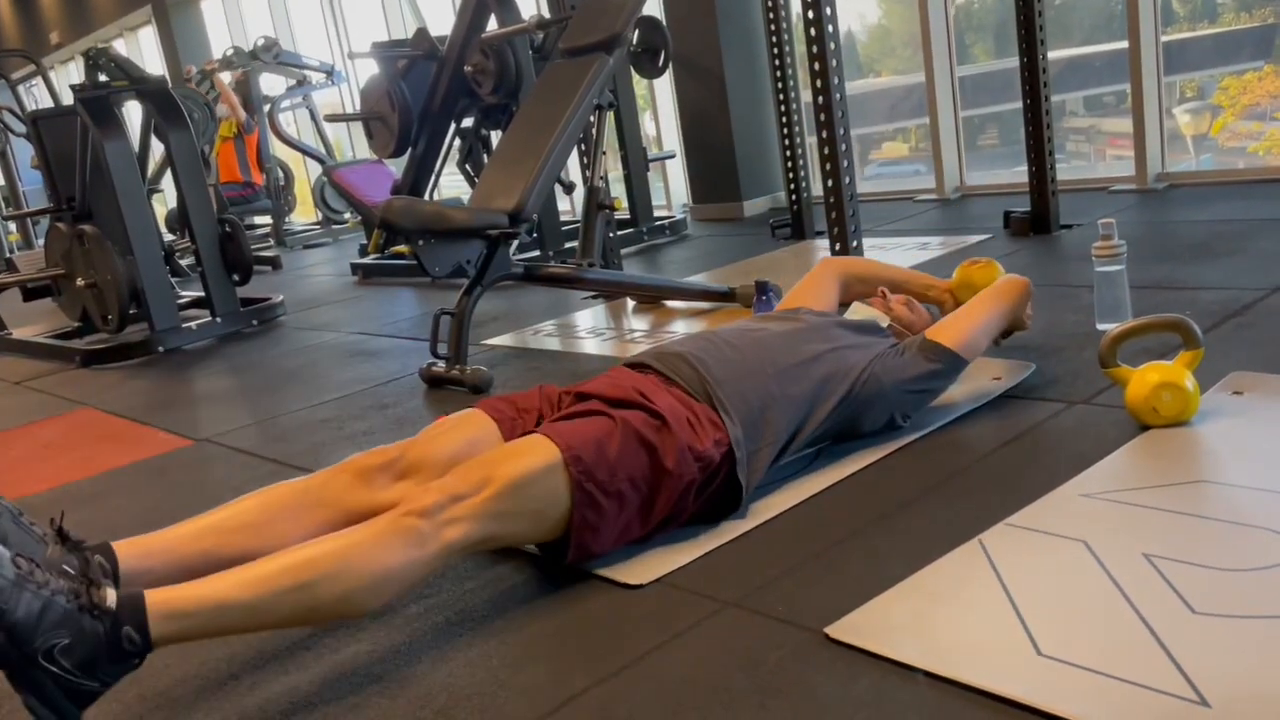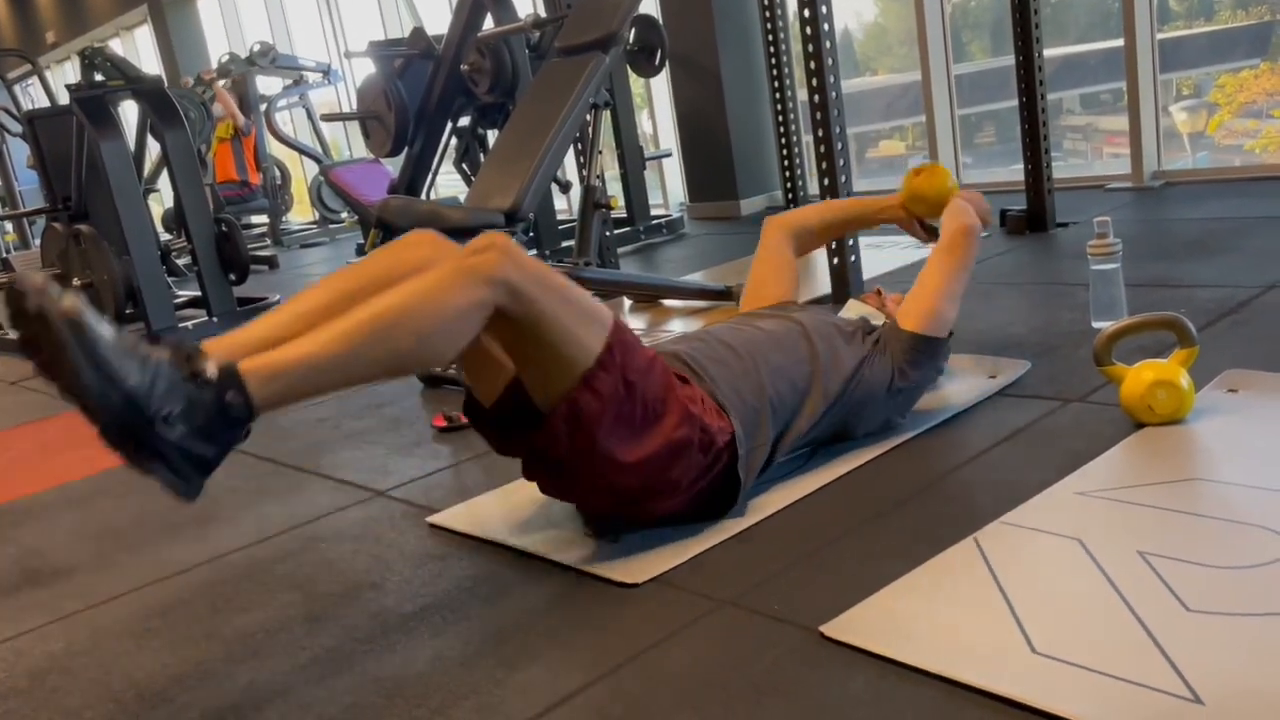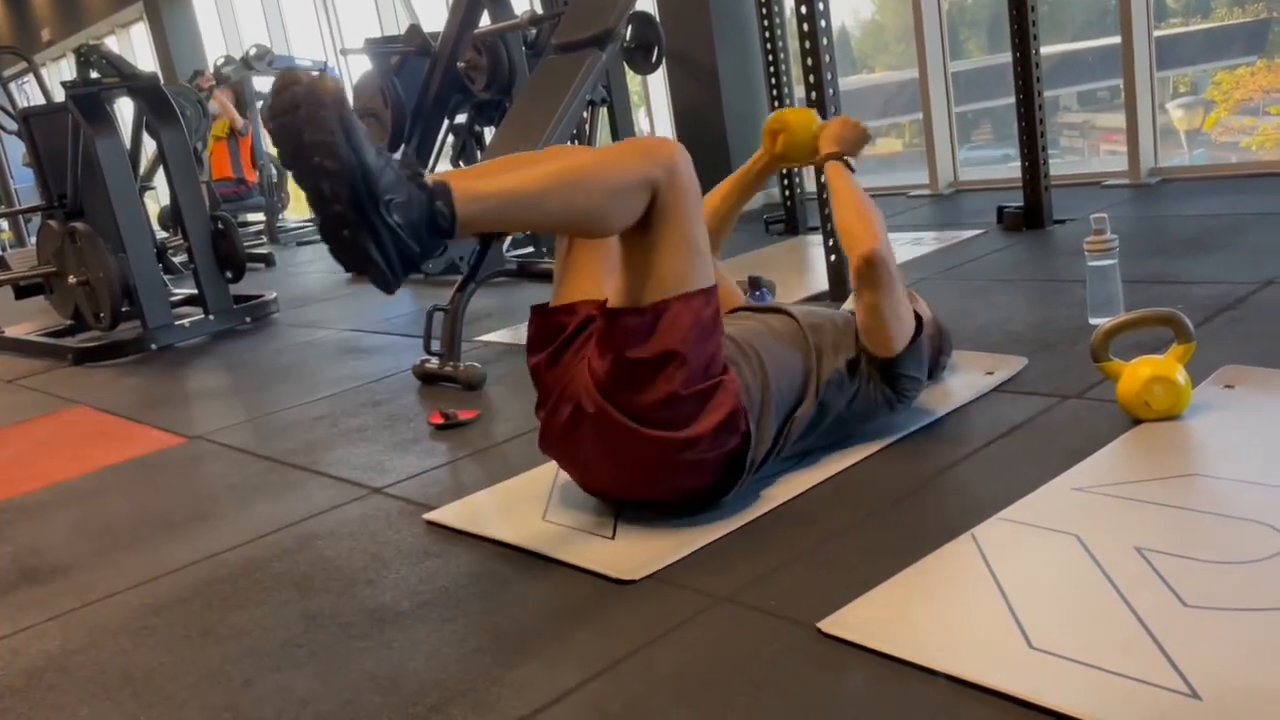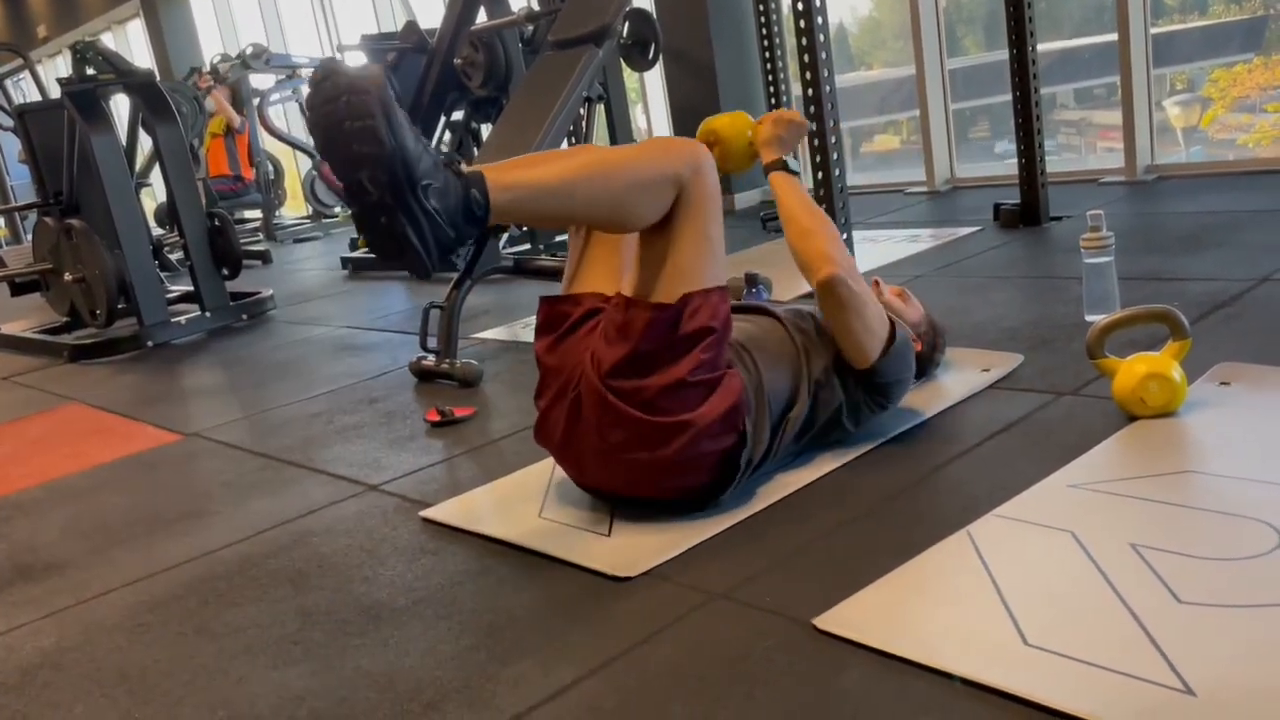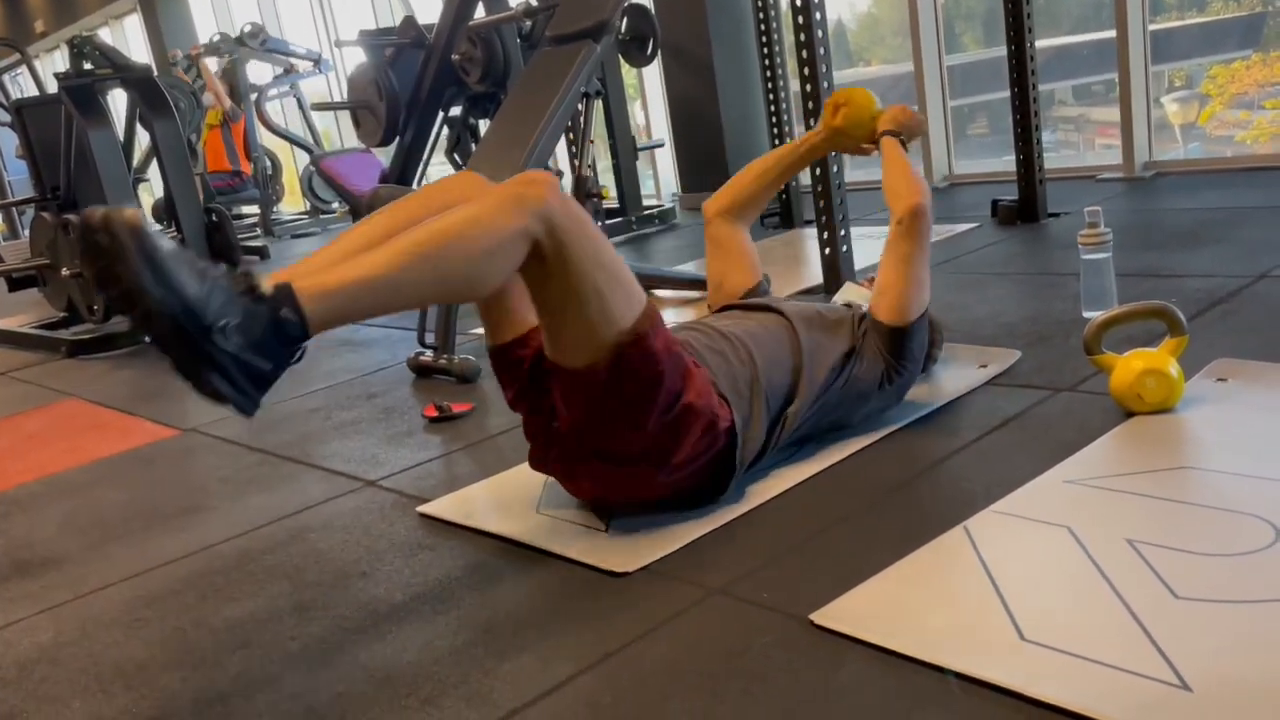
dt=0.4s
person 1, frame 1
left shoulder: (899, 370)
right shoulder: (821, 323)
left elbow: (1011, 294)
right elbow: (836, 262)
left wrist: (992, 295)
right wrist: (933, 277)
left hip: (683, 438)
right hip: (619, 390)
left knee: (441, 516)
right knee: (383, 475)
left ankle: (110, 630)
right ankle: (99, 571)
person 1, frame 2
left shoulder: (889, 366)
right shoulder: (793, 323)
left elbow: (958, 251)
right elbow: (780, 227)
left wrist: (959, 214)
right wrist: (891, 204)
left hip: (674, 449)
right hip: (587, 436)
left knee: (494, 259)
right knee: (424, 252)
left ankle: (207, 409)
right ankle: (188, 376)
person 1, frame 3
left shoulder: (892, 370)
right shoulder: (777, 323)
left elbow: (873, 258)
right elbow: (694, 240)
left wrist: (834, 161)
right wrist: (771, 160)
left hip: (676, 429)
right hip: (587, 410)
left knee: (660, 160)
right knee: (582, 165)
left ankle: (414, 216)
right ankle: (405, 208)
person 1, frame 4
left shoulder: (882, 369)
right shoulder: (777, 329)
left elbow: (831, 276)
right elbow: (681, 254)
left wrist: (776, 162)
left hip: (669, 427)
right hip: (584, 409)
left knee: (683, 160)
right knee: (605, 169)
left ankle: (454, 200)
right ankle: (447, 201)
person 1, frame 5
left shoulder: (878, 360)
right shoulder: (771, 318)
left elbow: (911, 217)
right elbow: (723, 213)
left wrist: (888, 141)
right wrist: (819, 140)
left hip: (669, 438)
right hip: (575, 411)
left knee: (535, 198)
right knee: (467, 194)
left ankle: (264, 324)
right ankle: (246, 314)
